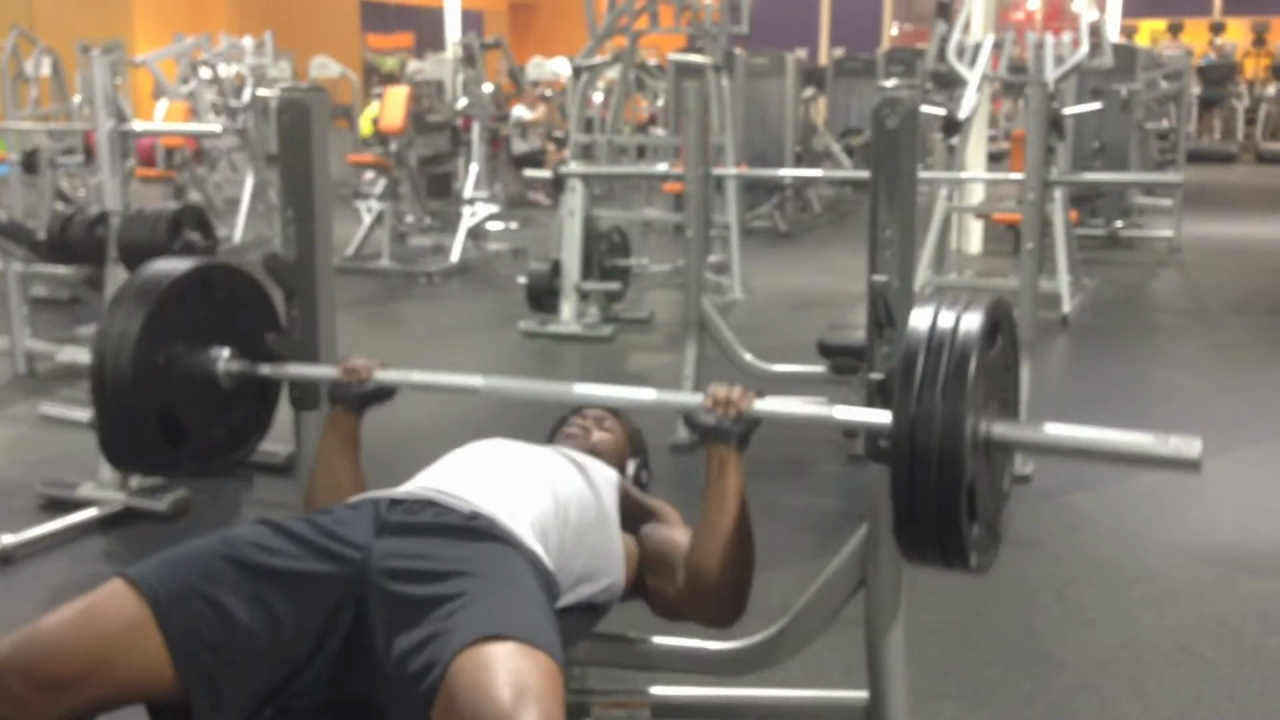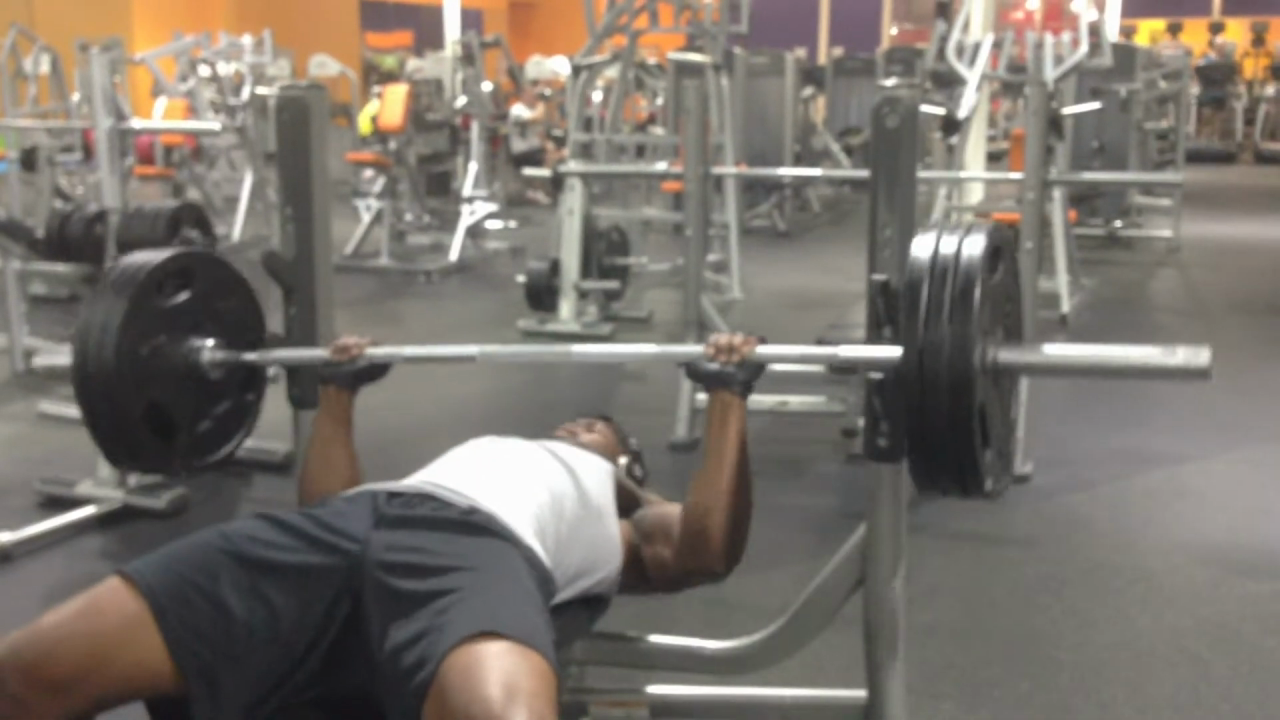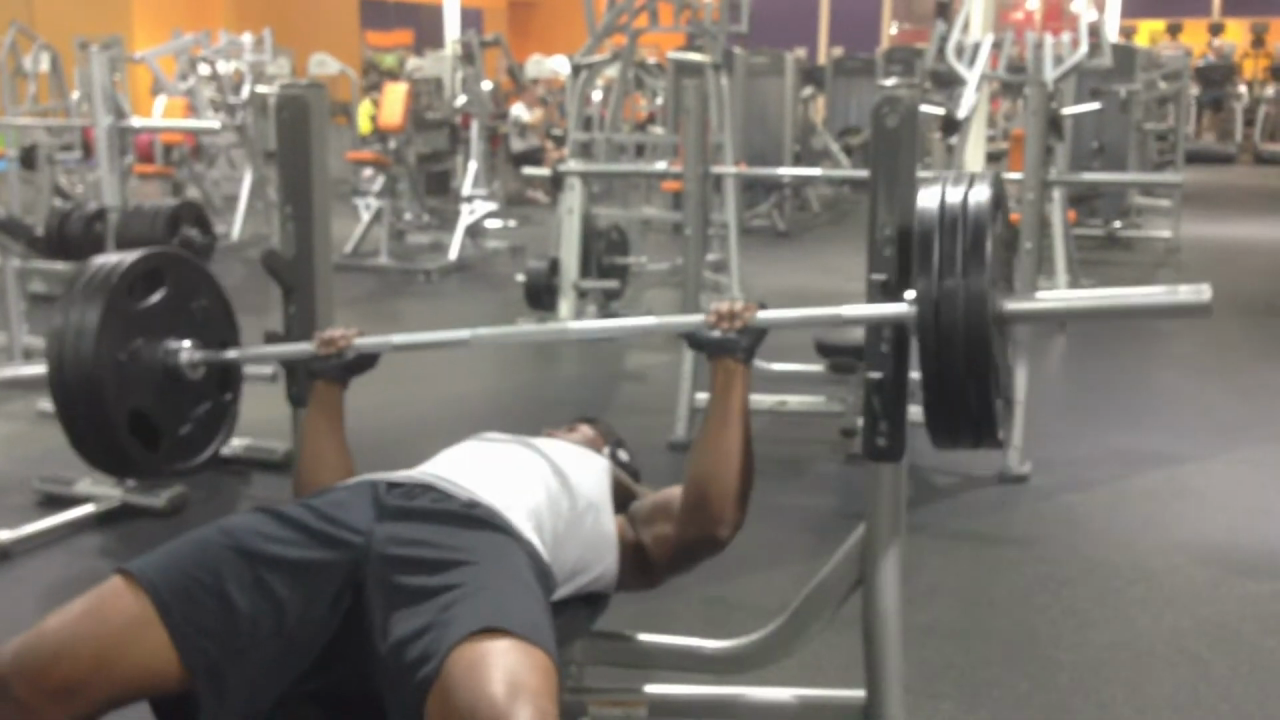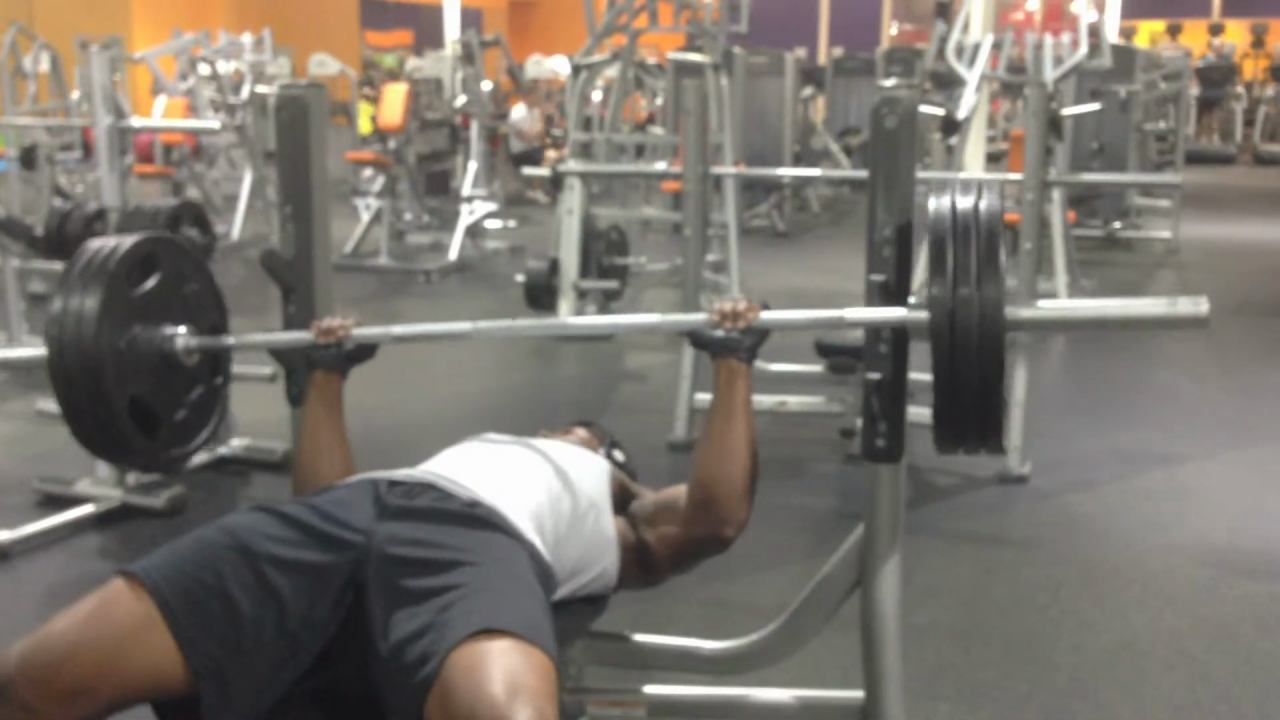
dt=0.3s
person 1, frame 1
left shoulder: (638, 521)
right shoulder: (488, 449)
left elbow: (711, 596)
left wrist: (724, 448)
right wrist: (347, 410)
left hip: (488, 558)
right hip: (352, 535)
person 1, frame 2
left shoulder: (628, 516)
right shoulder: (490, 449)
left elbow: (707, 552)
right elbow: (324, 502)
left wrist: (726, 395)
right wrist: (339, 390)
left hip: (482, 549)
right hip: (349, 524)
person 1, frame 3
left shoulder: (626, 522)
right shoulder: (484, 449)
left elbow: (711, 518)
right elbow: (320, 497)
left wrist: (729, 363)
right wrist: (330, 385)
left hip: (483, 545)
person 1, frame 4
left shoulder: (627, 523)
right shoulder: (477, 453)
left elbow: (716, 516)
right elbow: (319, 492)
left wrist: (732, 363)
right wrist: (327, 372)
left hip: (483, 544)
right hip: (350, 515)
